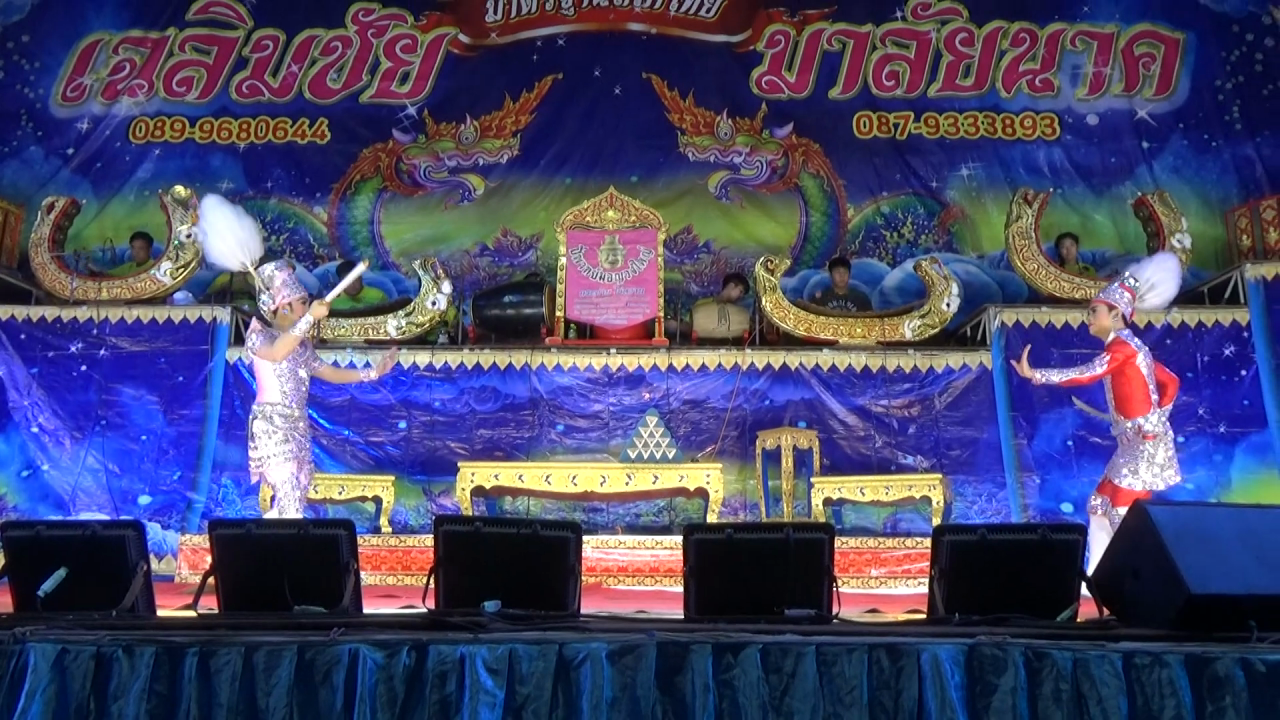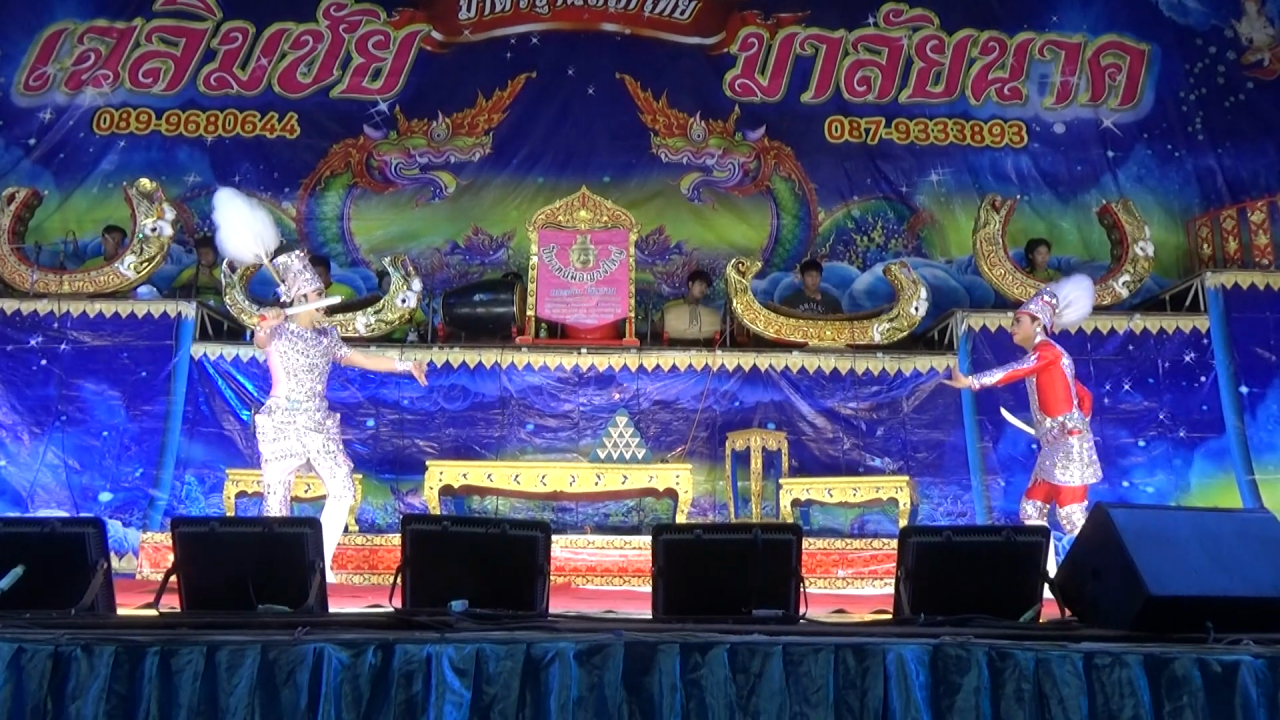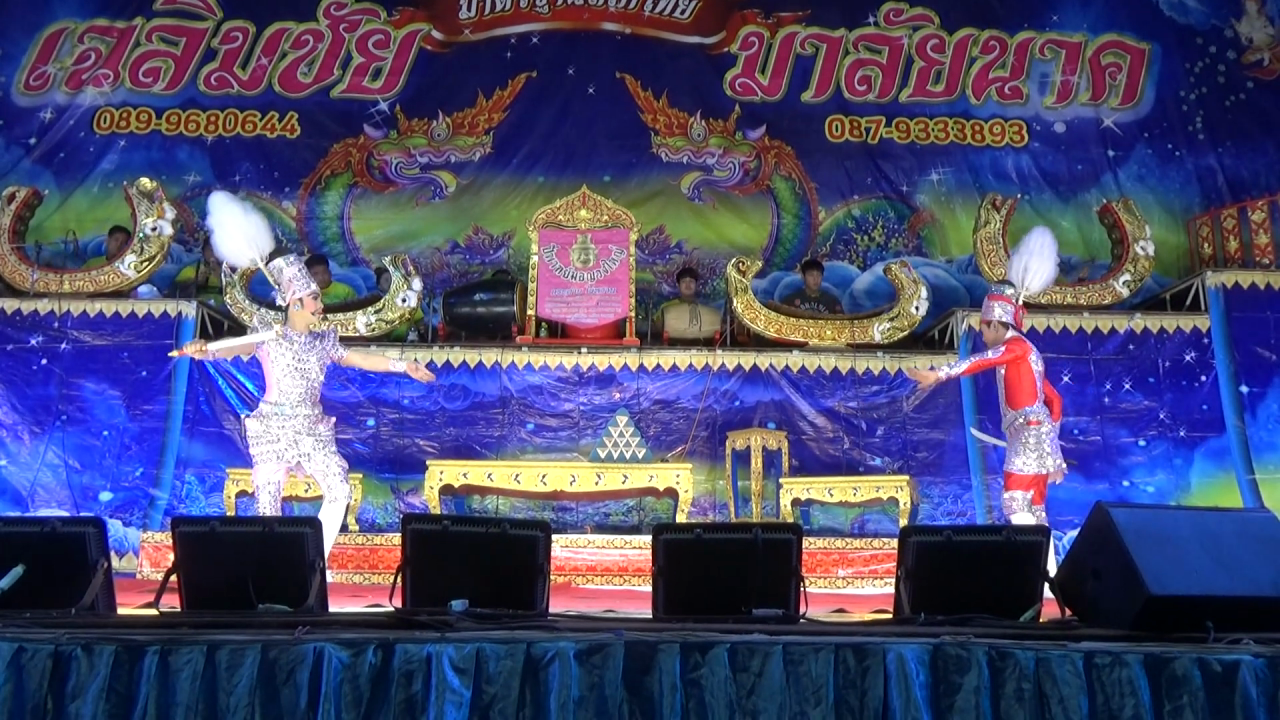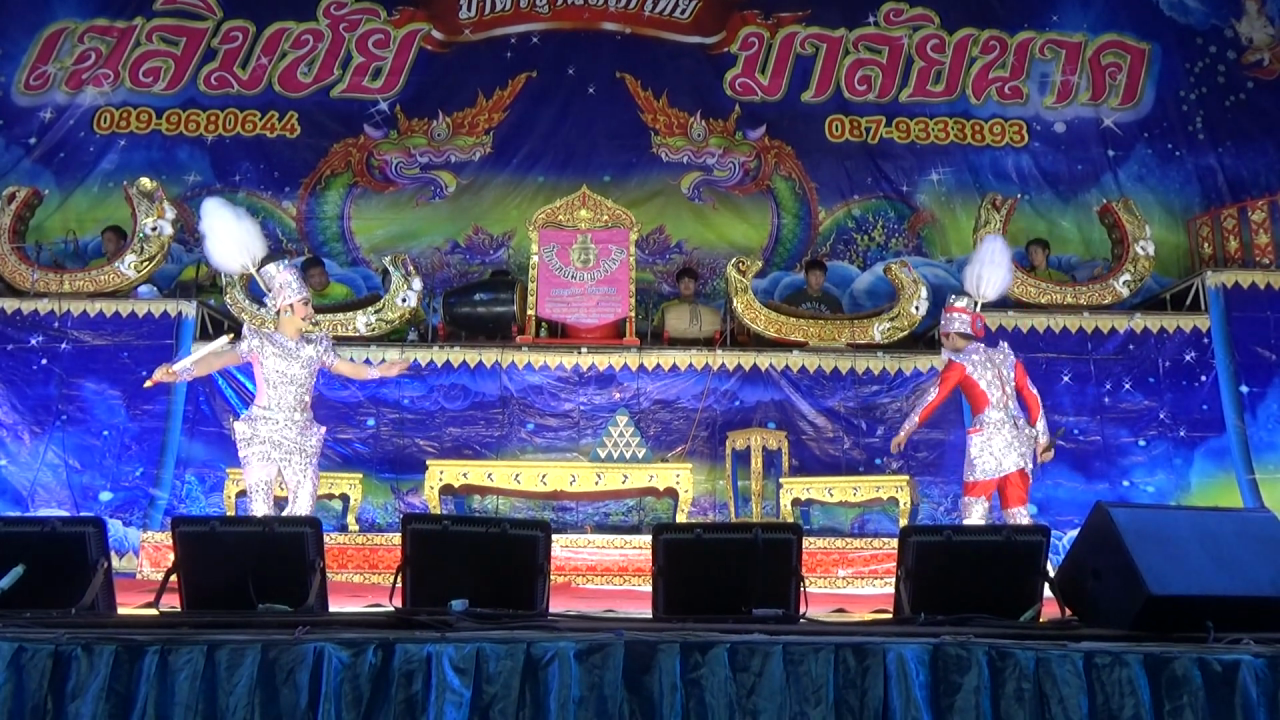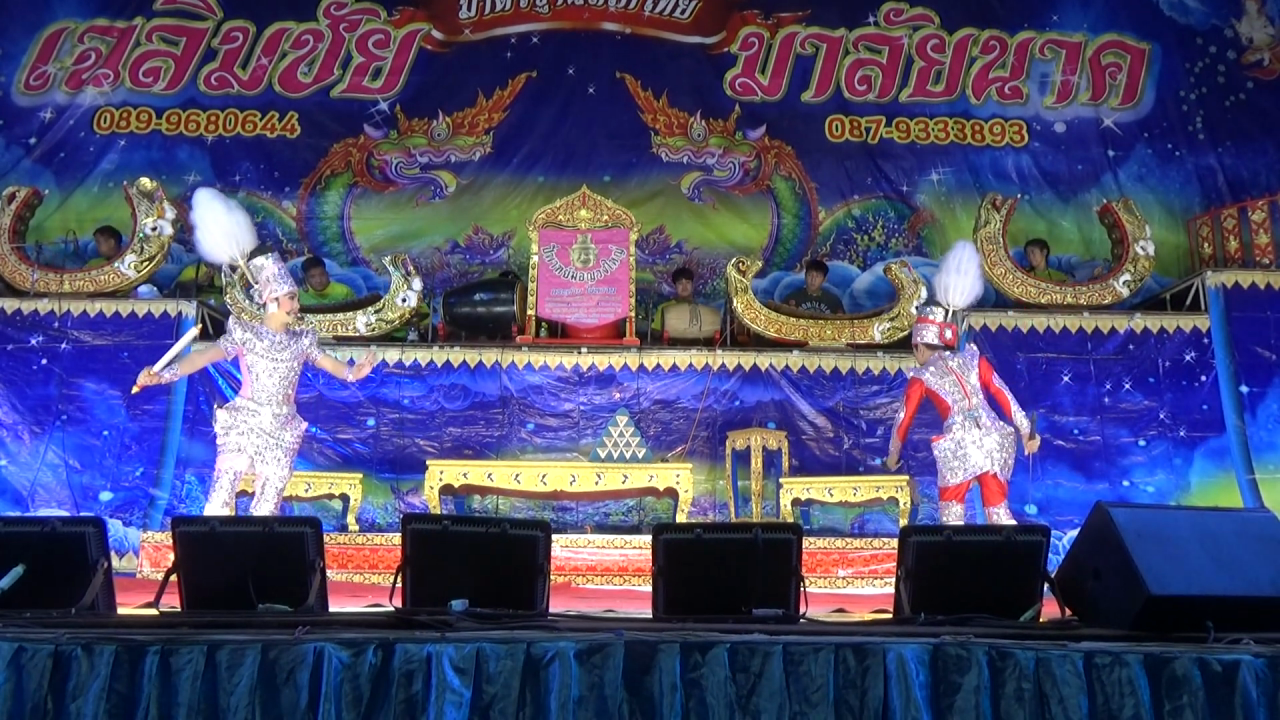
dt=0.7s
person 1, frame 1
left shoulder: (1122, 346)
right shoulder: (1128, 348)
left elbow: (1087, 373)
right elbow: (1170, 382)
left wrist: (1035, 375)
right wrist: (1157, 419)
left hip: (1145, 445)
right hip: (1133, 445)
left knee: (1122, 515)
right knee: (1099, 506)
right ankle: (1096, 576)
person 1, frame 2
left shoulder: (1049, 351)
right shoulder: (1044, 359)
left elbow: (1015, 371)
right elbow: (1085, 396)
left wrist: (972, 382)
right wrist: (1079, 428)
left hip: (1068, 445)
right hip: (1055, 447)
left knee: (1072, 517)
right knee: (1031, 510)
right ankle: (1049, 576)
person 1, frame 3
left shoulder: (1015, 346)
right shoulder: (1018, 355)
left elbow: (980, 359)
right elbow: (1053, 397)
left wrist: (939, 374)
right wrist: (1051, 434)
left hip: (1030, 435)
right hip: (1033, 436)
left knee: (1014, 503)
right knee: (1033, 508)
right ankle: (1047, 571)
person 1, frame 4
left shoulder: (959, 361)
right shoulder: (1004, 354)
left elbow: (932, 399)
right elbow: (1033, 396)
left wrist: (904, 431)
right wrist: (1042, 438)
left hip: (989, 442)
right hip: (1018, 440)
left knee: (973, 511)
right knee: (1017, 513)
person 1, frame 5
left shoulder: (921, 376)
right shoulder: (973, 358)
left elbow: (904, 418)
right elbow: (1002, 393)
left wrist: (894, 453)
right wrist: (1025, 430)
left hip: (958, 444)
right hip: (992, 439)
left knee: (951, 516)
right knee: (999, 512)
person 2, frame 1
left shoulder: (303, 347)
right shoulder: (259, 334)
left elbow: (333, 373)
right elbow: (277, 353)
left wrist: (375, 371)
right wrist: (310, 317)
left hip: (298, 427)
right hip: (272, 427)
left knee: (295, 501)
right knee: (291, 502)
person 2, frame 2
left shoulder: (326, 336)
right shoulder: (279, 331)
left elbow: (364, 360)
right elbow: (261, 340)
left wrist: (407, 366)
right wrist: (267, 325)
left hip: (319, 424)
right hip: (282, 423)
left knee: (342, 490)
right knee: (276, 498)
left ankle: (322, 562)
person 2, frame 3
left shoulder: (324, 341)
right shoulder: (268, 335)
left elbow: (361, 359)
right elbow: (238, 346)
left wrist: (403, 365)
right wrist: (206, 350)
left hip: (312, 430)
right hip: (274, 430)
left knee: (340, 491)
right knee: (268, 503)
person 2, frame 4
left shoulder: (316, 346)
right shoulder: (258, 342)
left elbow: (347, 368)
right elbow: (220, 360)
left wrist: (379, 371)
right wrist: (180, 373)
left hip: (301, 437)
right hip: (261, 433)
left knee: (303, 508)
right knee: (262, 510)
person 2, frame 5
left shoulder: (302, 340)
right shoulder: (245, 334)
left elbow: (328, 363)
right elbow: (204, 357)
left wrist: (352, 373)
right wrist: (162, 376)
left hip: (281, 432)
right hip: (243, 424)
left knee: (268, 502)
right knee: (222, 495)
